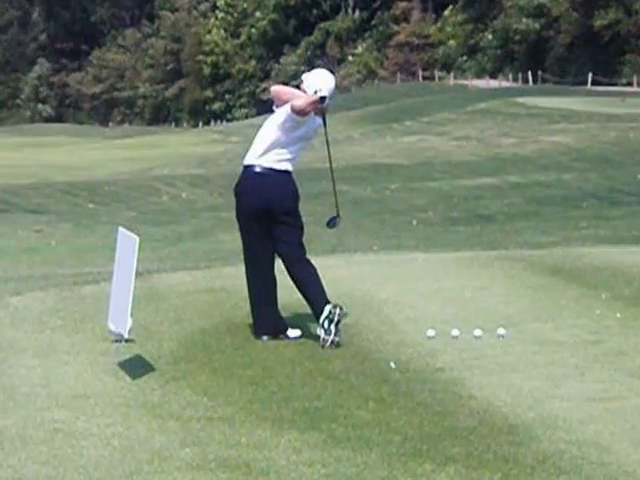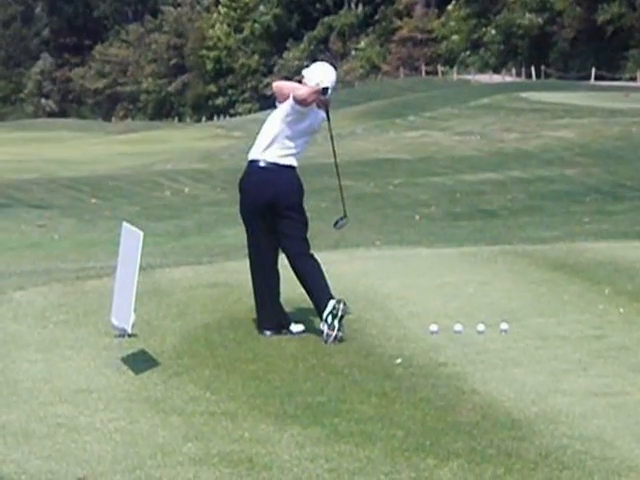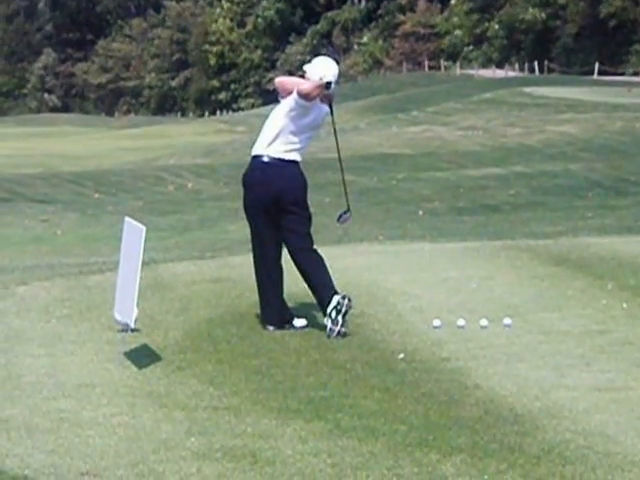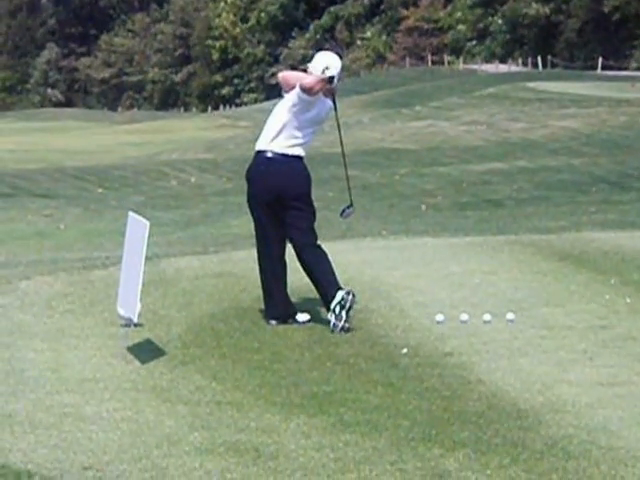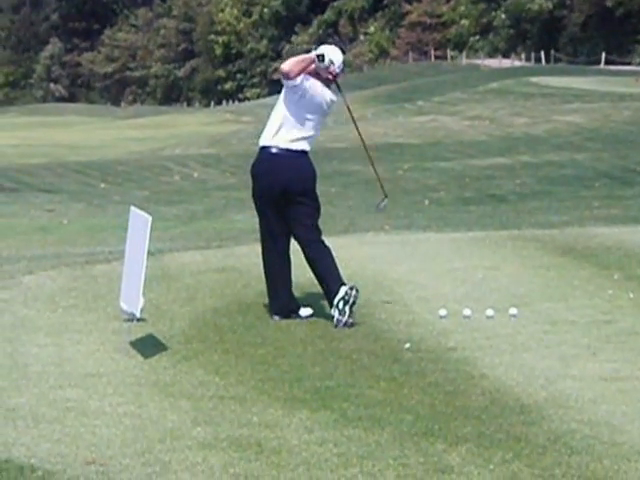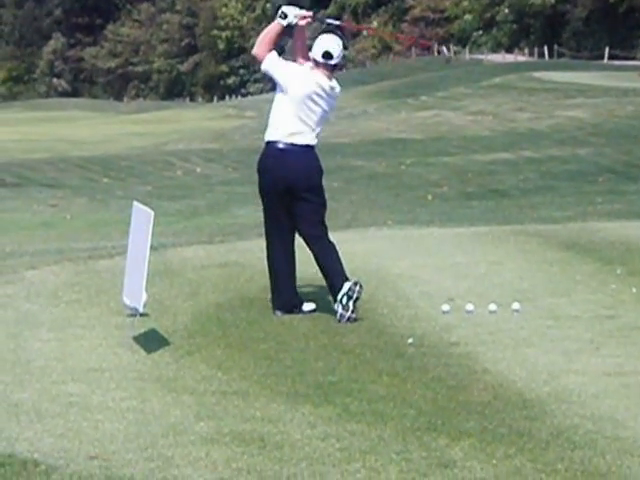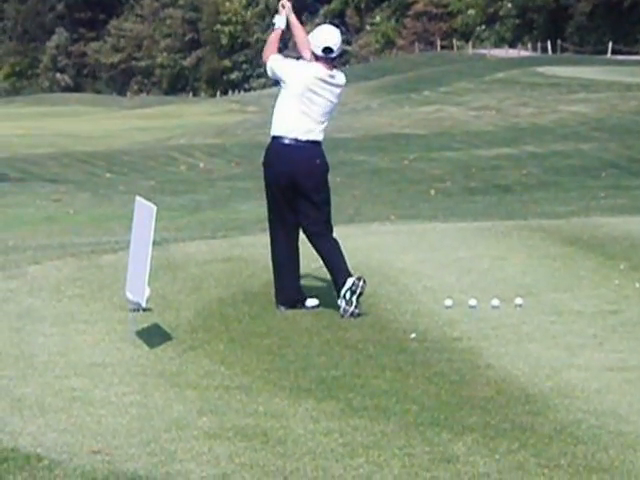
dt=0.3s
person 1, frame 1
left shoulder: (301, 114)
right shoulder: (315, 121)
left elbow: (299, 105)
right elbow: (276, 90)
left wrist: (313, 97)
right wrist: (315, 101)
left hip: (252, 184)
right hip: (282, 185)
left knee: (258, 260)
right knee: (295, 255)
left ankle: (268, 325)
right ankle: (324, 308)
person 1, frame 2
left shoulder: (301, 106)
right shoulder: (318, 116)
left elbow: (300, 95)
right elbow: (278, 86)
left wrist: (314, 90)
right wrist: (318, 95)
left hip: (256, 178)
right hip: (286, 180)
left knee: (262, 254)
right knee: (299, 250)
left ankle: (271, 320)
right ankle: (327, 304)
person 1, frame 3
left shoulder: (305, 101)
right shoulder: (322, 110)
left elbow: (304, 89)
right elbow: (280, 82)
left wrist: (318, 84)
right wrist: (323, 89)
left hip: (260, 174)
right hip: (290, 176)
left knee: (266, 249)
right knee: (302, 246)
left ankle: (275, 315)
right ankle: (331, 300)
person 1, frame 4
left shoulder: (308, 96)
right shoulder: (326, 105)
left elbow: (307, 84)
right elbow: (284, 77)
left wrist: (321, 79)
right wrist: (327, 83)
left hip: (264, 169)
right hip: (294, 171)
left knee: (269, 244)
right knee: (306, 241)
left ankle: (279, 310)
right ankle: (335, 295)
person 1, frame 5
left shoulder: (304, 85)
right shoulder: (328, 98)
left elbow: (287, 69)
left wrist: (313, 58)
right wrist: (326, 71)
left hip: (269, 164)
right hip: (299, 166)
left knee: (274, 239)
right knee: (310, 236)
left ankle: (282, 304)
right ankle: (338, 290)
person 1, frame 6
left shoulder: (295, 76)
right shoulder: (333, 91)
left elbow: (259, 51)
right elbow: (302, 59)
left wrist: (283, 19)
right wrist: (299, 27)
left hip: (274, 158)
right hip: (305, 161)
left knee: (278, 234)
right knee: (315, 232)
left ankle: (285, 300)
right ankle: (342, 285)
person 1, frame 7
left shoulder: (296, 72)
right shoulder: (338, 81)
left elbow: (268, 57)
right elbow: (307, 52)
left hip: (279, 153)
right hip: (311, 157)
left knee: (283, 228)
right knee: (319, 228)
left ankle: (288, 295)
right ankle: (345, 281)
